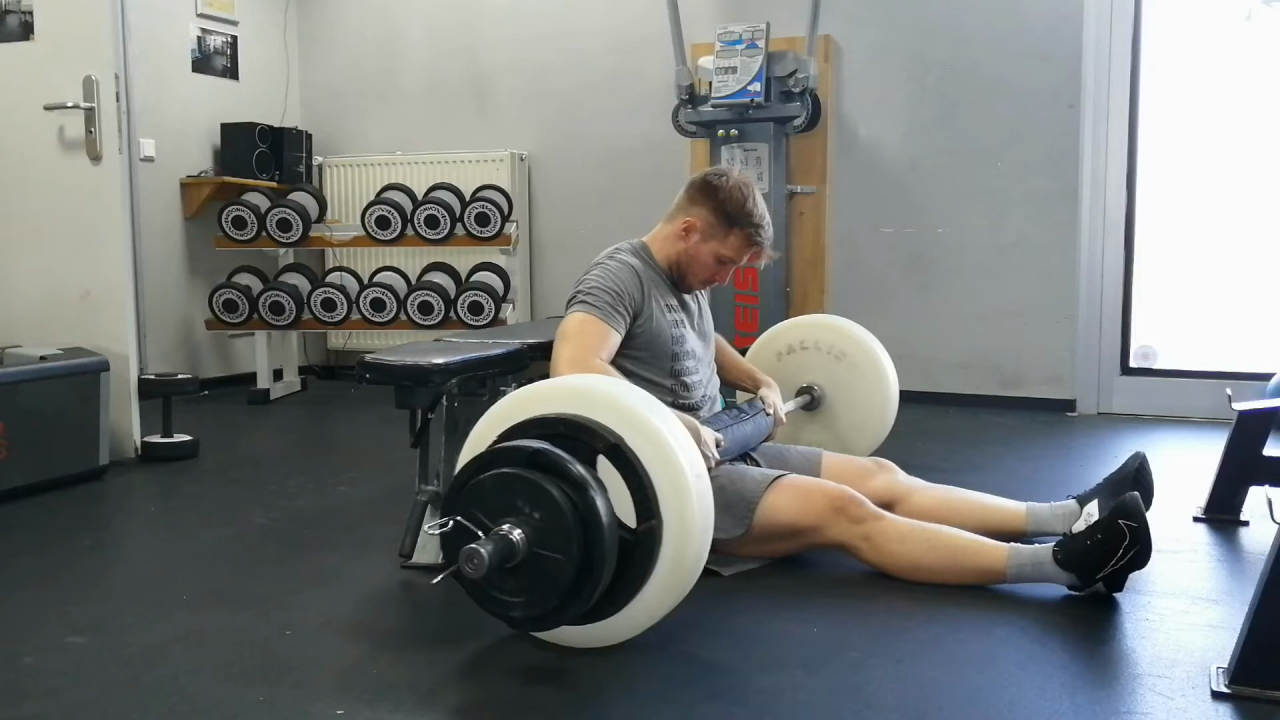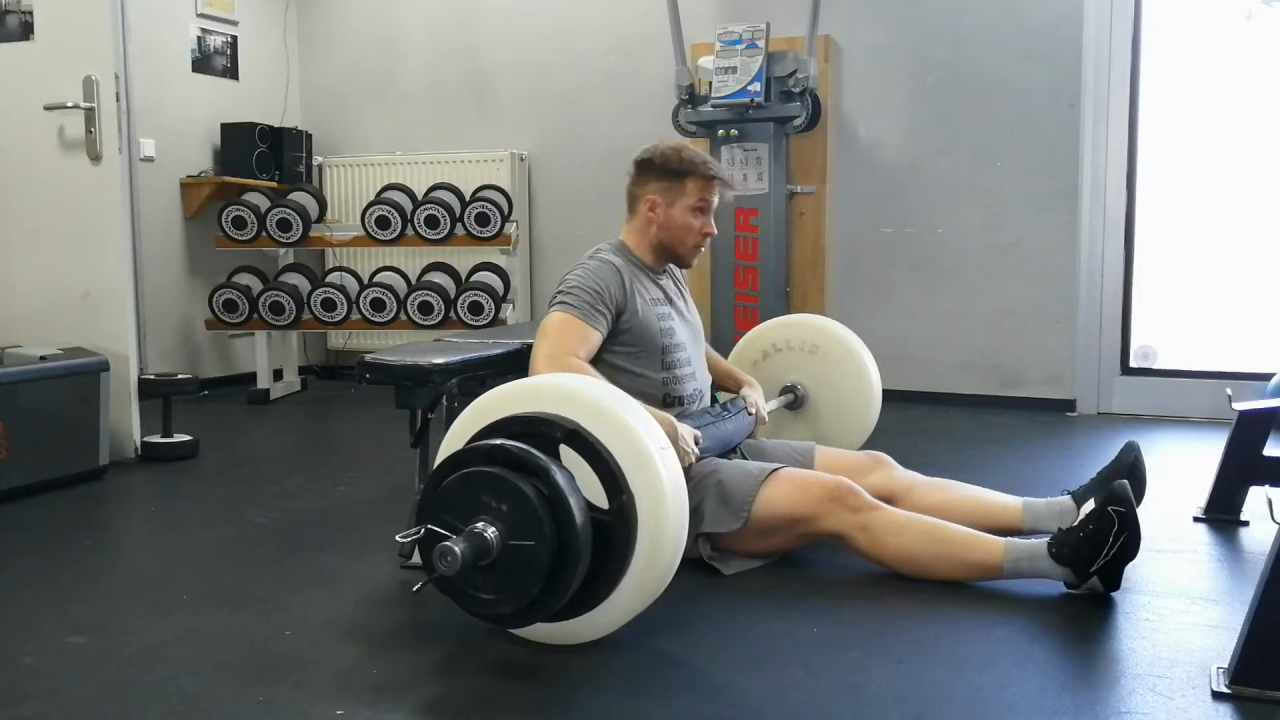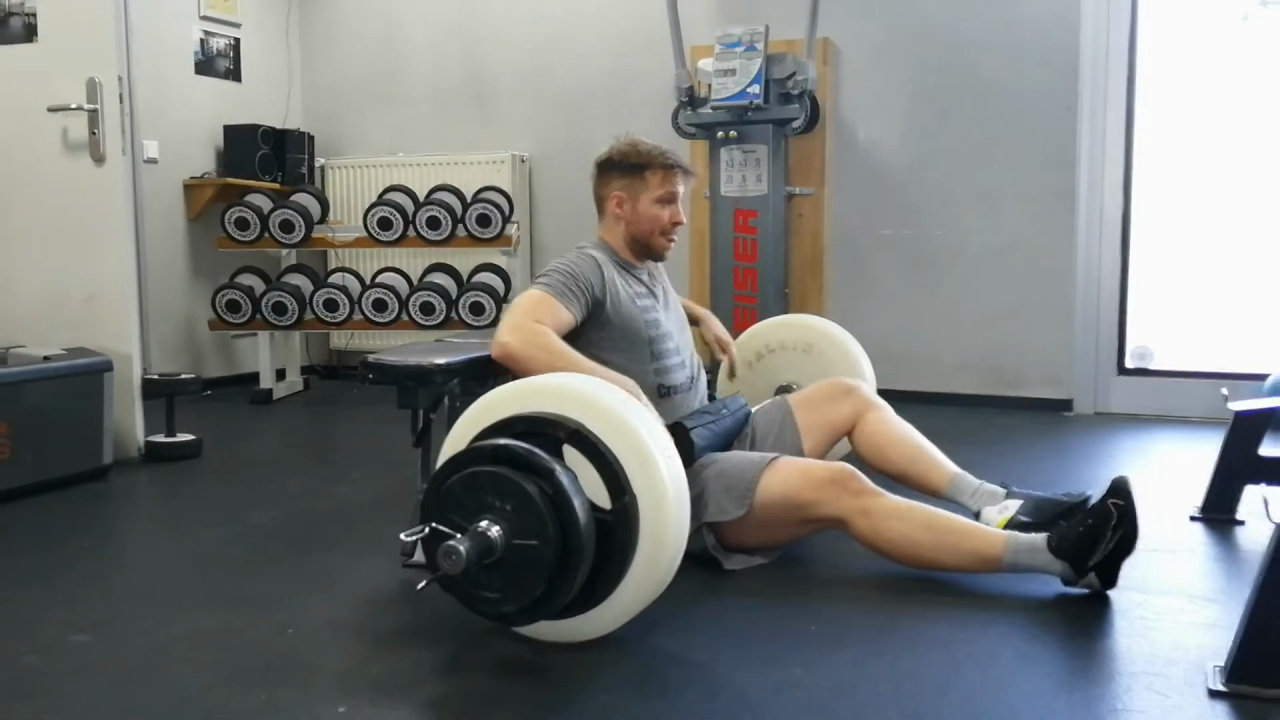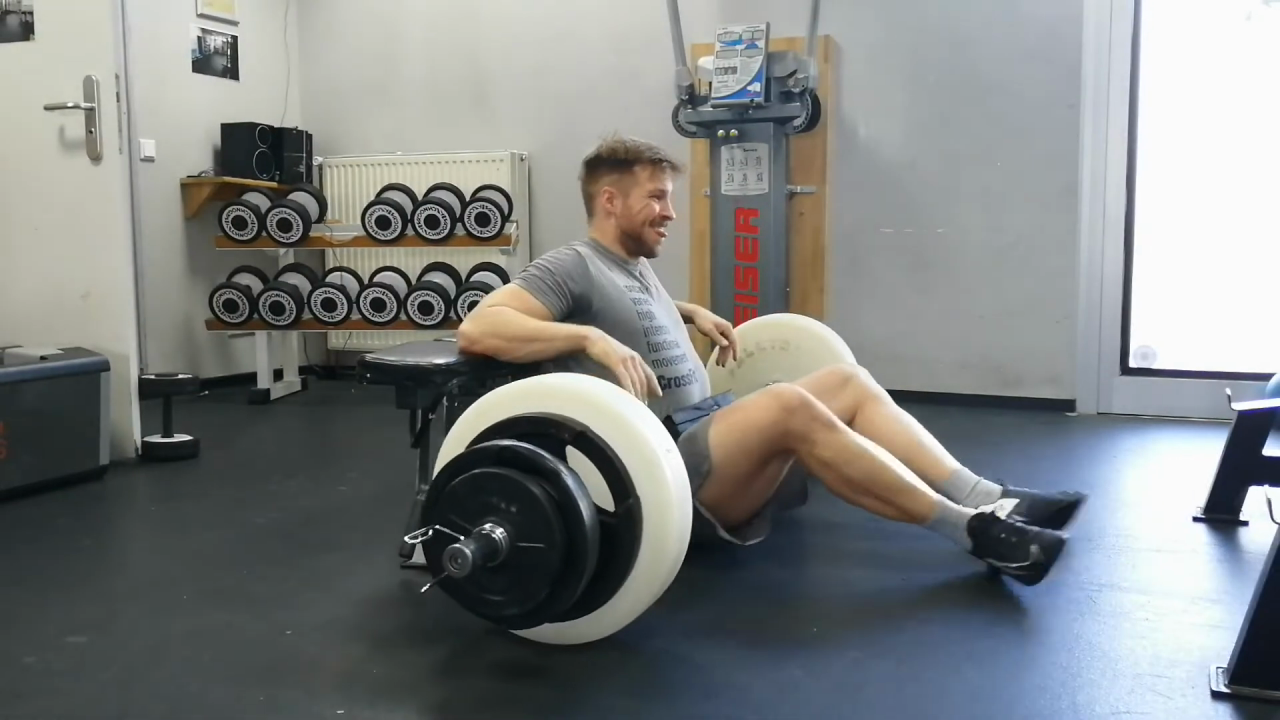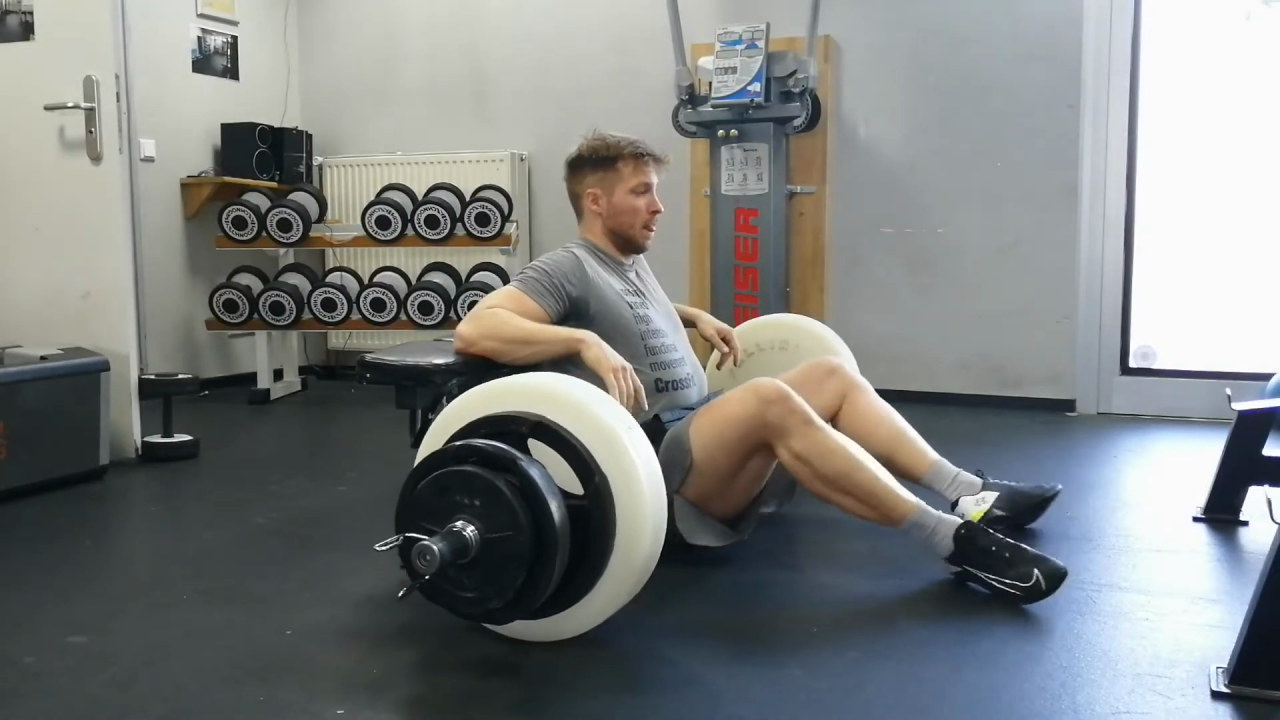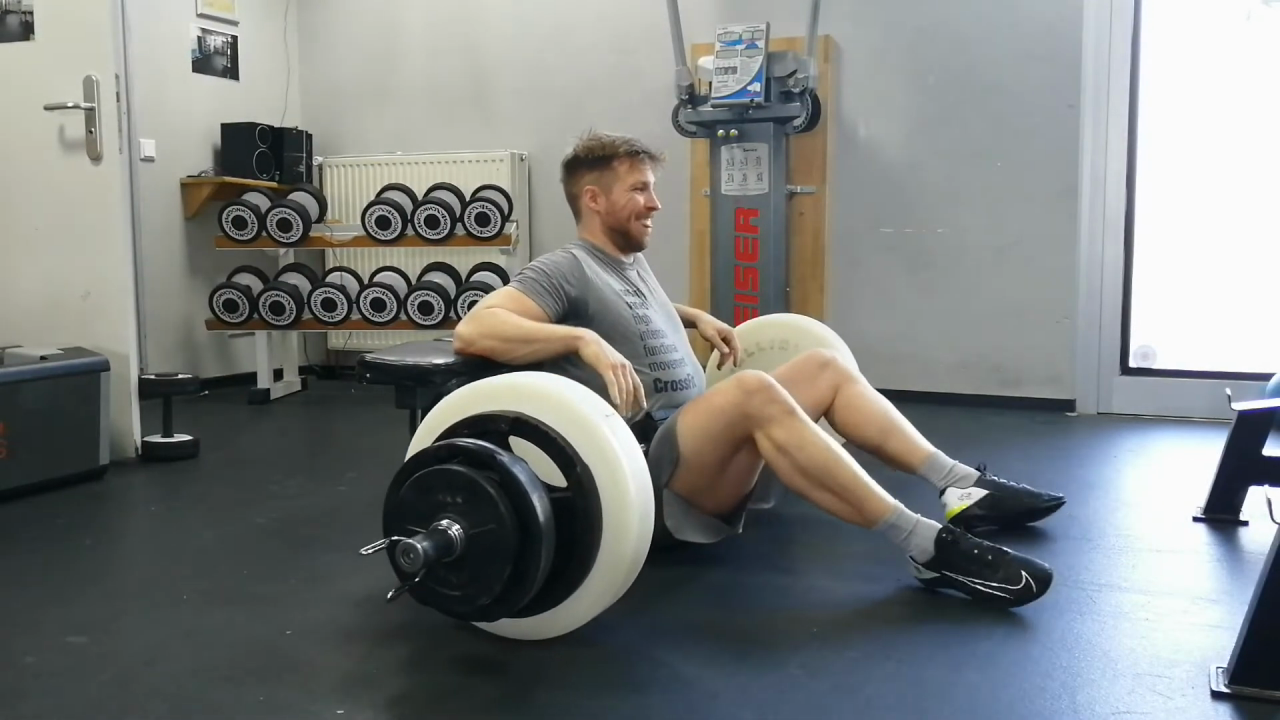
dt=0.7s
person 1, frame 1
left shoulder: (683, 276)
right shoulder: (618, 278)
right elbow: (572, 372)
left wrist: (762, 382)
right wrist: (678, 425)
left hip: (719, 455)
left knee: (879, 476)
right knee: (842, 510)
left ankle: (1069, 516)
right ankle: (1064, 564)
person 1, frame 2
left shoulder: (664, 273)
right shoulder: (601, 278)
right elbow: (551, 367)
left wrist: (742, 381)
right wrist: (655, 426)
left hip: (714, 452)
left knee: (878, 472)
right knee: (839, 502)
left ankle: (1066, 513)
right ankle: (1061, 561)
person 1, frame 3
left shoulder: (643, 266)
right shoulder: (582, 272)
right elbow: (512, 340)
left wrist: (701, 316)
right wrist: (619, 388)
left hip: (712, 442)
left knee: (848, 396)
right knee: (840, 489)
left ankle: (995, 506)
right ankle: (1058, 558)
person 1, frame 4
left shoulder: (634, 264)
right shoulder: (569, 269)
right elbow: (476, 331)
left wrist: (691, 312)
right wrist: (589, 339)
left hip: (712, 440)
left knee: (848, 382)
right knee: (788, 404)
left ankle: (989, 502)
right ankle: (970, 531)
person 1, frame 5
left shoulder: (629, 262)
right shoulder: (566, 270)
right elbow: (473, 330)
left wrist: (693, 315)
right wrist: (584, 341)
left hip: (706, 442)
right hip: (656, 474)
left knee: (831, 374)
right knee: (769, 398)
left ankle: (970, 496)
right ankle: (955, 538)
person 1, frame 6
left shoulder: (630, 260)
right shoulder: (564, 270)
right elbow: (473, 330)
left wrist: (694, 315)
right wrist: (583, 339)
left hip: (706, 456)
right hip: (652, 479)
left knee: (825, 365)
right knee: (753, 390)
left ankle: (963, 490)
right ankle: (930, 546)
